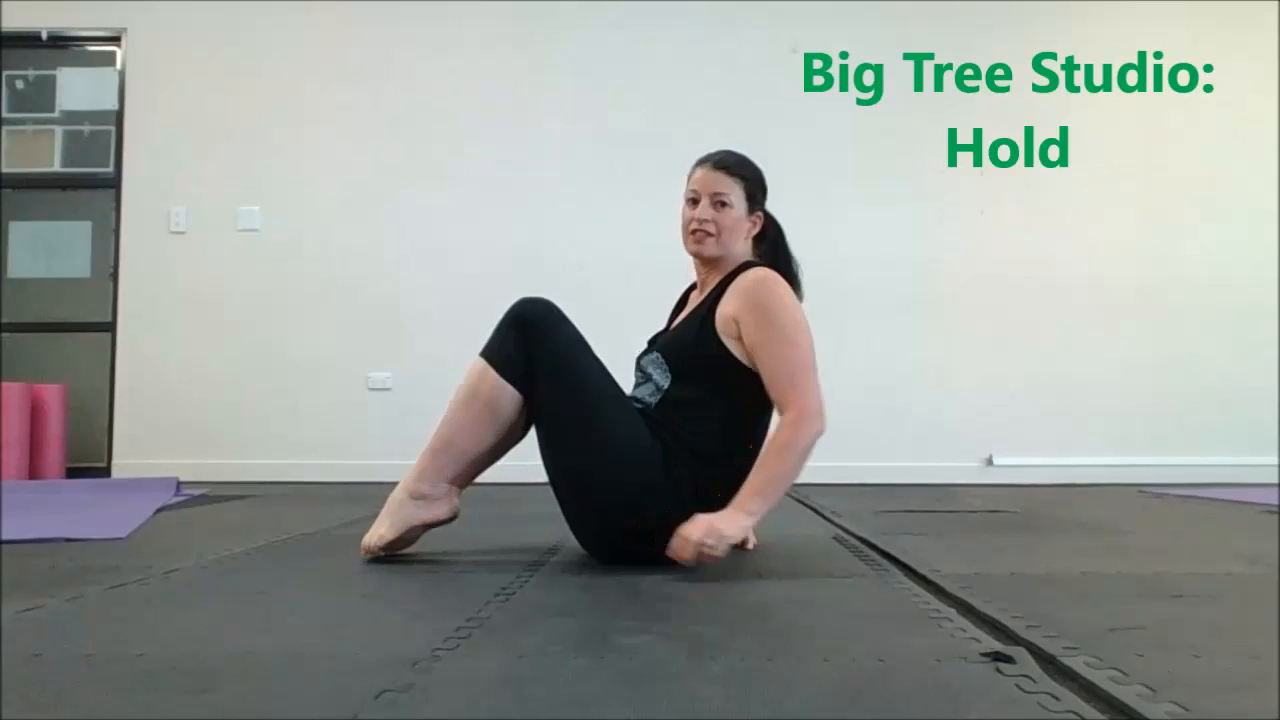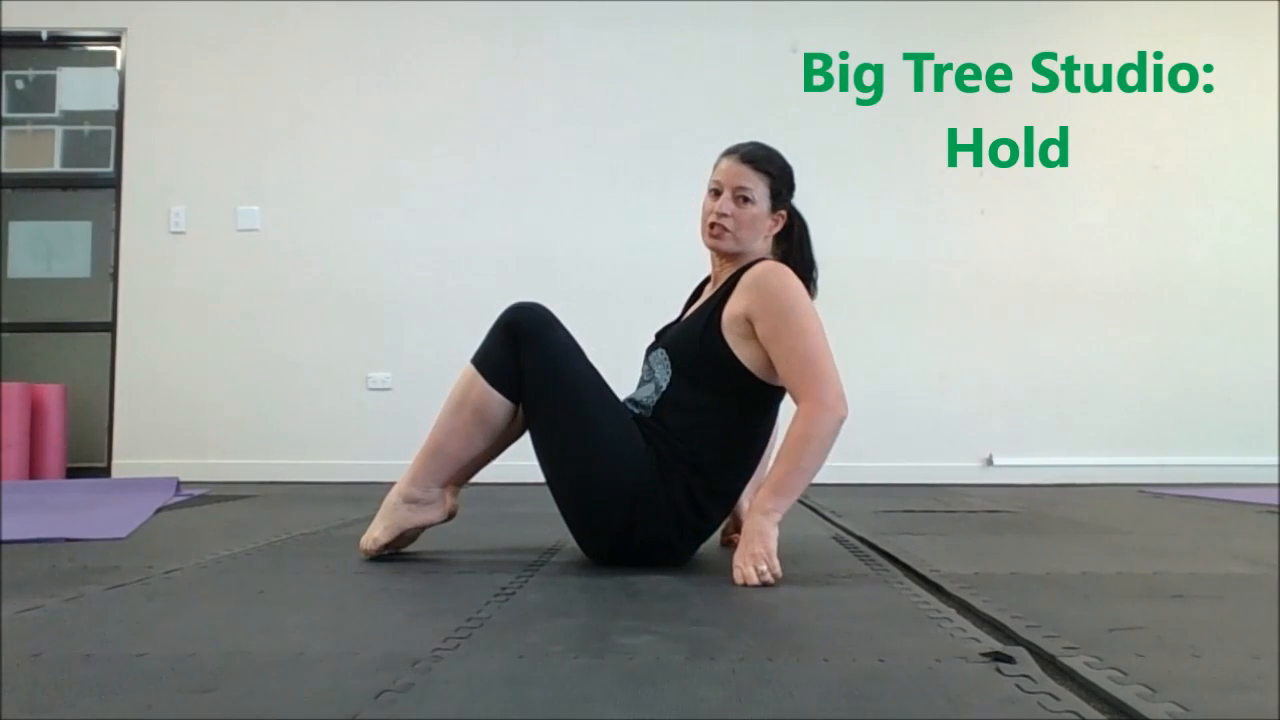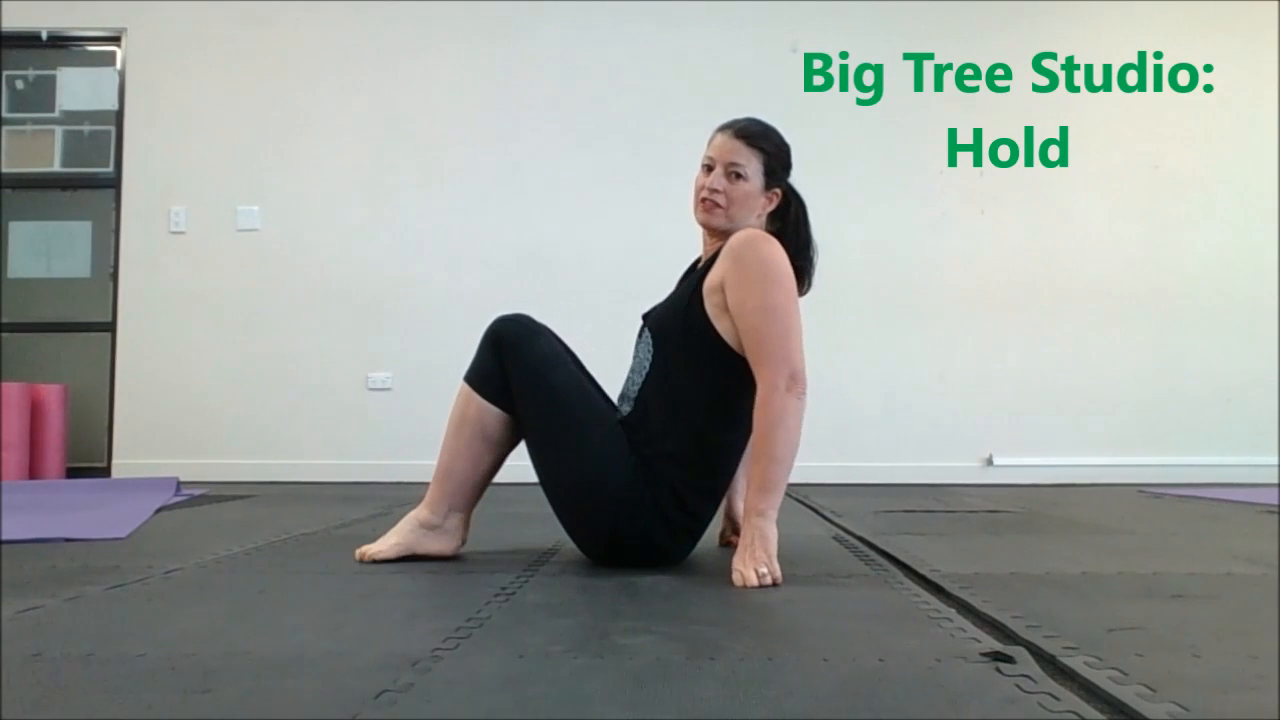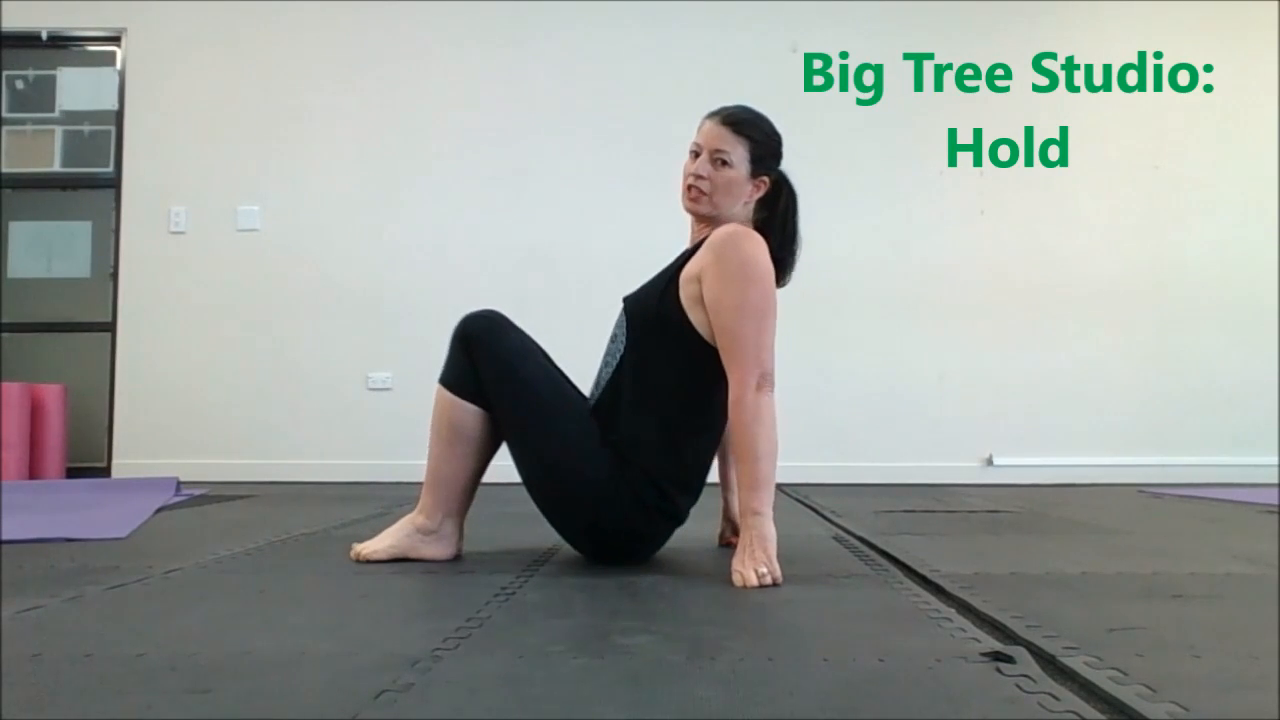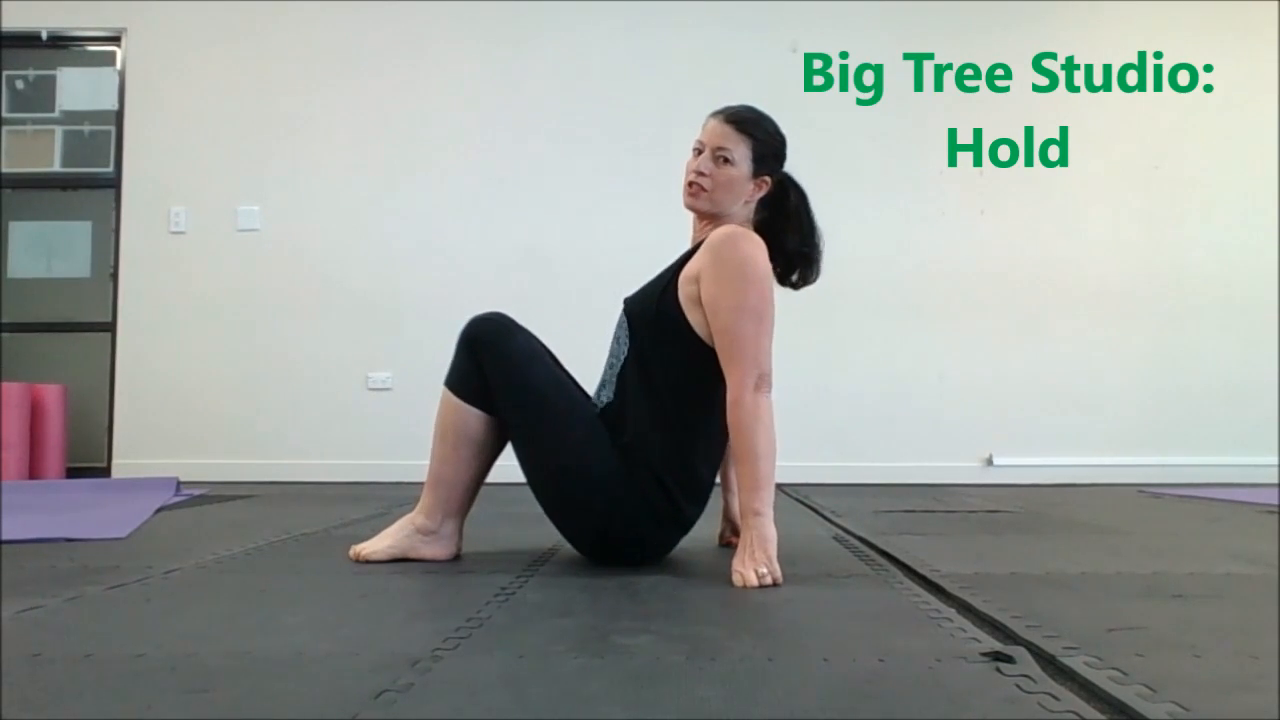
dt=0.4s
person 1, frame 1
left shoulder: (760, 291)
right shoulder: (696, 298)
left elbow: (804, 417)
left wrist: (737, 514)
right wrist: (740, 505)
left hip: (650, 508)
right hip: (639, 506)
left knee: (532, 324)
left ankle: (425, 491)
right ankle: (438, 487)
person 1, frame 2
left shoulder: (769, 285)
right shoulder: (714, 290)
left elbow: (825, 405)
right elbow: (741, 402)
left wrist: (763, 518)
right wrist: (739, 503)
left hip: (646, 515)
right hip: (640, 505)
left knee: (525, 330)
right knee: (533, 369)
left ankle: (420, 494)
right ankle: (434, 489)
person 1, frame 3
left shoulder: (754, 253)
right shoulder: (711, 266)
left elbow: (785, 385)
right elbow: (727, 391)
left wrist: (761, 523)
right wrist: (735, 504)
left hip: (644, 516)
right hip: (642, 507)
left knee: (513, 343)
right knee: (520, 343)
left ankle: (438, 521)
right ankle: (444, 517)
person 1, frame 4
left shoulder: (736, 249)
right shoulder: (706, 254)
left elbow: (753, 386)
right elbow: (715, 390)
left wrist: (758, 525)
right wrist: (733, 508)
left hip: (619, 506)
right hip: (624, 497)
left knee: (482, 336)
right knee: (491, 342)
left ankle: (434, 528)
right ankle: (438, 522)
person 1, frame 5
left shoulder: (735, 250)
right shoulder: (711, 254)
left elbow: (750, 388)
right elbow: (721, 395)
left wrist: (759, 526)
right wrist: (733, 510)
left hip: (628, 509)
right hip: (631, 503)
left knee: (490, 341)
right knee: (495, 341)
left ankle: (434, 528)
right ankle: (438, 522)
